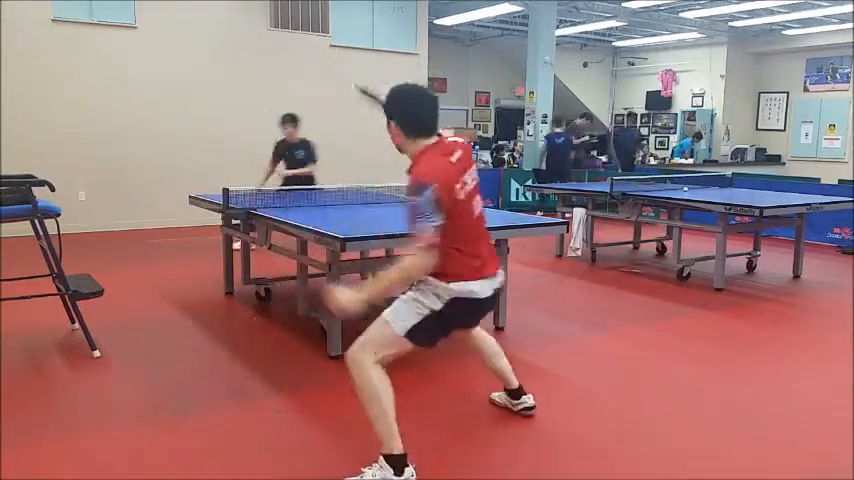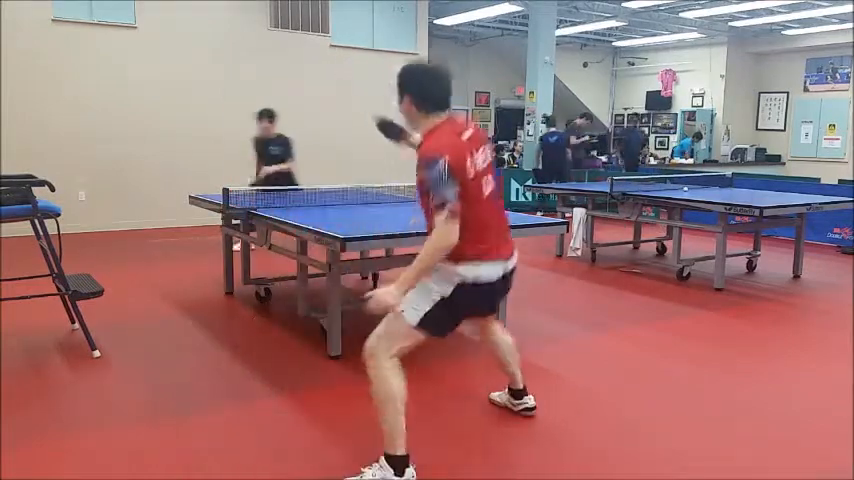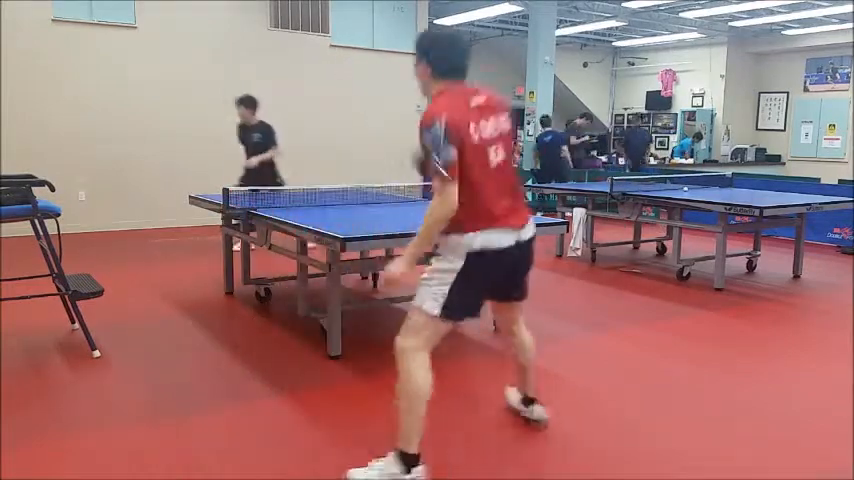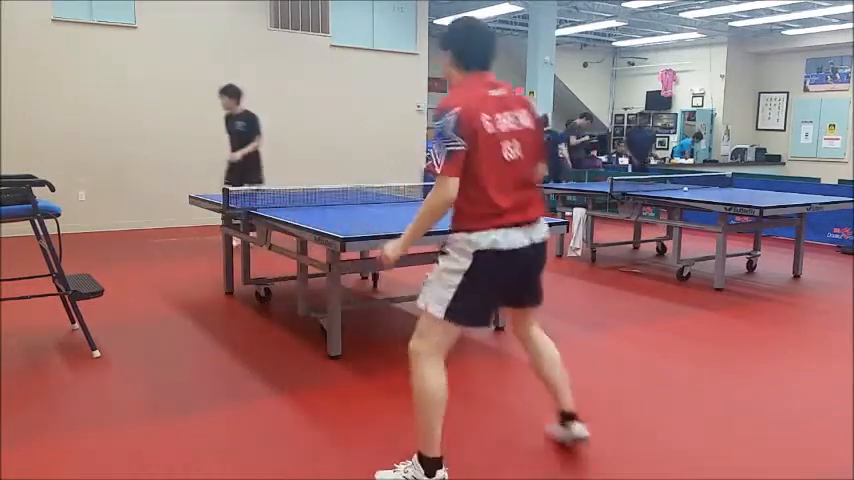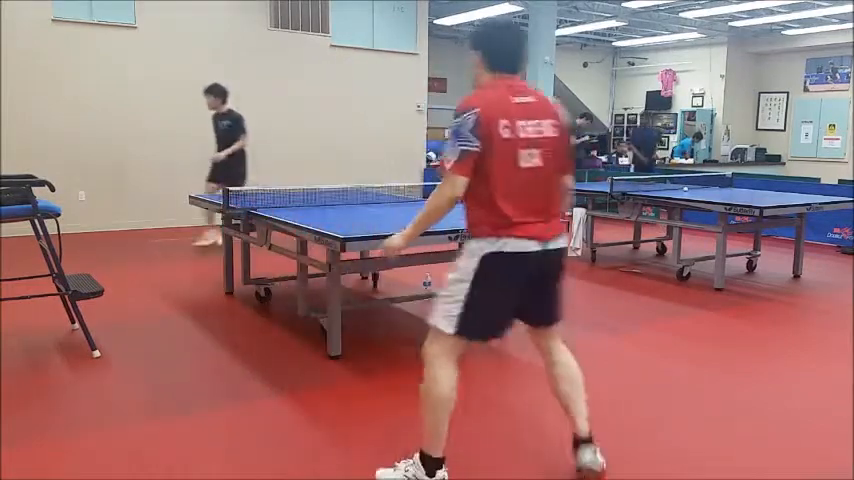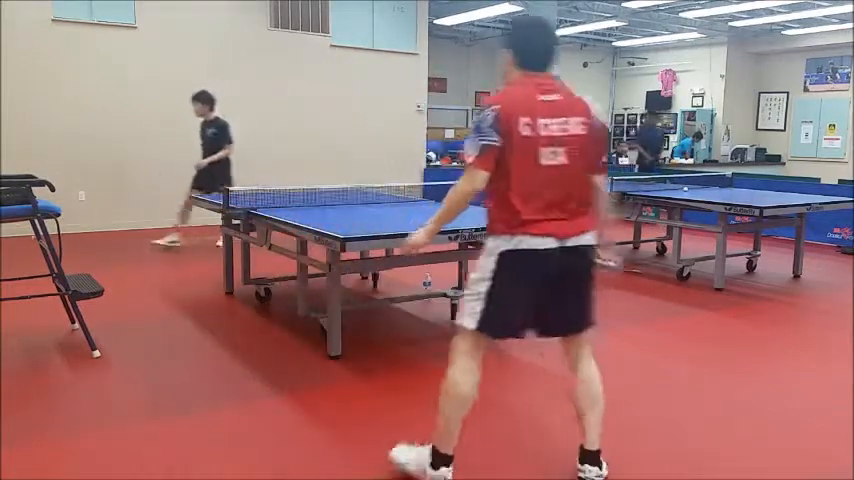
dt=0.1s
person 1, frame 1
left shoulder: (425, 178)
right shoulder: (459, 148)
left elbow: (423, 259)
left wrist: (361, 296)
left hip: (453, 287)
right hip: (487, 279)
left knee: (362, 357)
right knee: (468, 328)
right ankle: (517, 394)
person 1, frame 2
left shoulder: (436, 155)
right shoulder: (474, 134)
left elbow: (446, 236)
left wrist: (399, 290)
left hip: (464, 271)
right hip: (499, 265)
left knee: (380, 354)
right knee: (487, 323)
right ankle: (519, 394)
person 1, frame 3
left shoulder: (439, 117)
right shoulder: (497, 105)
left elbow: (447, 203)
left wrist: (407, 259)
left hip: (475, 244)
right hip: (519, 236)
left knee: (411, 346)
right knee: (510, 320)
right ankle: (529, 400)
person 1, frame 4
left shoulder: (456, 107)
right shoulder: (522, 103)
left elbow: (447, 191)
left wrist: (403, 242)
left hip: (484, 241)
right hip: (530, 235)
left knee: (426, 349)
right knee: (528, 328)
right ankle: (569, 420)
person 1, frame 5
left shoulder: (476, 109)
right shoulder: (553, 110)
left elbow: (454, 188)
right elbow: (565, 184)
left wrist: (408, 234)
left hip: (497, 249)
right hip: (550, 247)
left knee: (439, 353)
right knee: (552, 346)
person 1, frame 6
left shoulder: (500, 106)
right shoulder: (584, 109)
left elbow: (474, 183)
right elbow: (597, 188)
left wrist: (429, 229)
right wrist: (591, 235)
left hip: (517, 248)
right hip: (574, 247)
left knee: (467, 352)
right knee: (579, 353)
person 2, frame 1
left shoulder: (306, 145)
right shoulder: (280, 145)
left elbow: (311, 169)
right elbow: (273, 164)
left wrist: (291, 172)
right wrist: (262, 182)
left hip: (305, 184)
right hip: (288, 184)
person 2, frame 2
left shoulder: (284, 141)
right shoulder: (258, 141)
left elbow: (290, 165)
left wrist: (273, 169)
right wrist: (256, 177)
left hip: (285, 182)
right hip: (266, 182)
person 2, frame 3
left shoulder: (266, 128)
right shoulder: (241, 128)
left elbow: (273, 152)
left wrist: (257, 159)
left hip: (268, 173)
right hip: (251, 172)
person 2, frame 4
left shoulder: (250, 118)
right shoulder: (228, 118)
left elbow: (257, 142)
left wrist: (241, 153)
left hip: (251, 163)
right hip: (235, 163)
right ankle: (237, 235)
person 2, frame 5
left shoulder: (235, 117)
right shoulder: (215, 117)
left elbow: (243, 142)
left wrist: (226, 153)
left hip: (235, 162)
right hip: (220, 162)
right knee: (208, 195)
right ankle: (212, 232)
person 2, frame 6
left shoulder: (222, 125)
right shoulder: (204, 125)
left elbow: (228, 150)
left wrist: (208, 160)
left hip: (220, 170)
right hip: (205, 170)
right knee: (188, 202)
right ankle: (175, 237)
